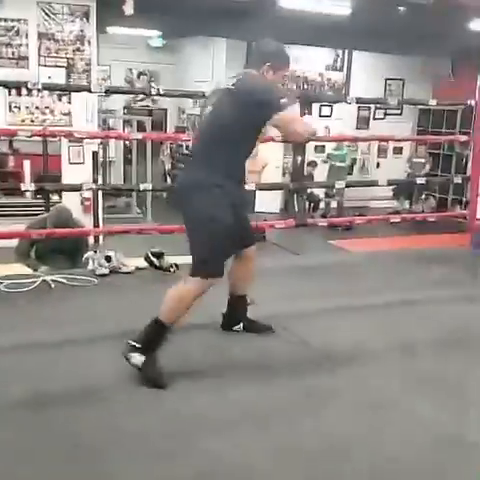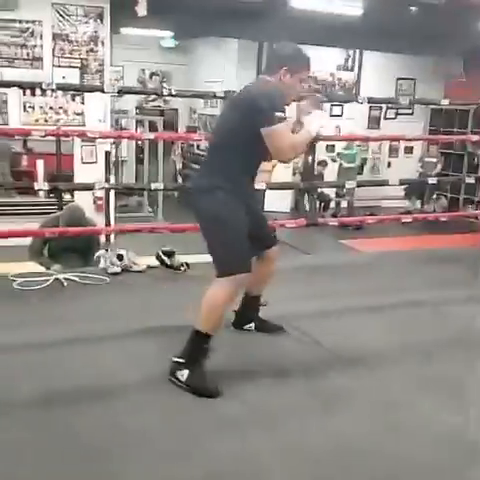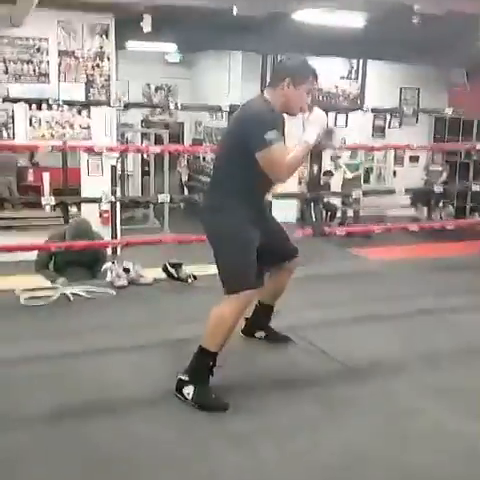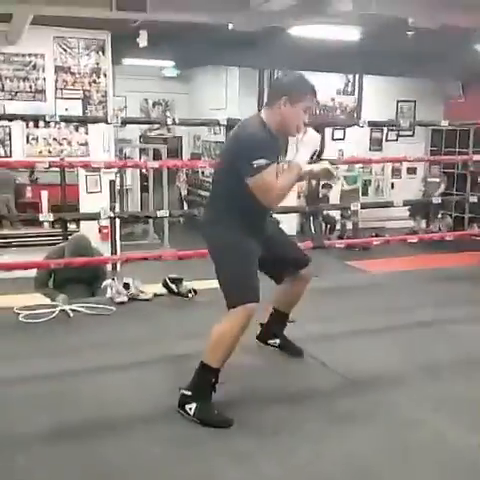
dt=0.1s
person 1, frame 1
left shoulder: (235, 90)
right shoulder: (260, 90)
right elbow: (298, 133)
left wrist: (270, 121)
right wrist: (310, 127)
left hip: (217, 186)
right hip: (208, 190)
left knee: (246, 248)
right knee: (205, 276)
left ankle: (235, 317)
right ankle: (143, 346)
person 1, frame 2
left shoulder: (262, 95)
right shoulder: (263, 96)
left elbow: (268, 148)
right elbow: (284, 152)
left wrist: (298, 129)
right wrist: (311, 127)
left hip: (236, 190)
right hip: (216, 194)
left knee: (266, 250)
right knee: (234, 276)
left ankle: (247, 317)
right ankle: (187, 361)
person 1, frame 3
left shoulder: (267, 114)
right shoulder: (257, 115)
left elbow: (276, 162)
right elbow: (281, 170)
left wrist: (305, 142)
right wrist: (312, 133)
left hip: (250, 207)
right hip: (227, 212)
left knee: (286, 260)
right knee: (242, 293)
left ankle: (258, 325)
right ankle: (192, 378)
person 1, frame 4
left shoulder: (273, 134)
right shoulder: (251, 137)
left elbow: (276, 177)
right elbow: (272, 194)
left wrist: (309, 169)
right wrist: (304, 153)
left hip: (256, 223)
right hip: (228, 229)
left knee: (300, 271)
right knee: (244, 308)
left ankle: (271, 331)
right ankle: (195, 393)
